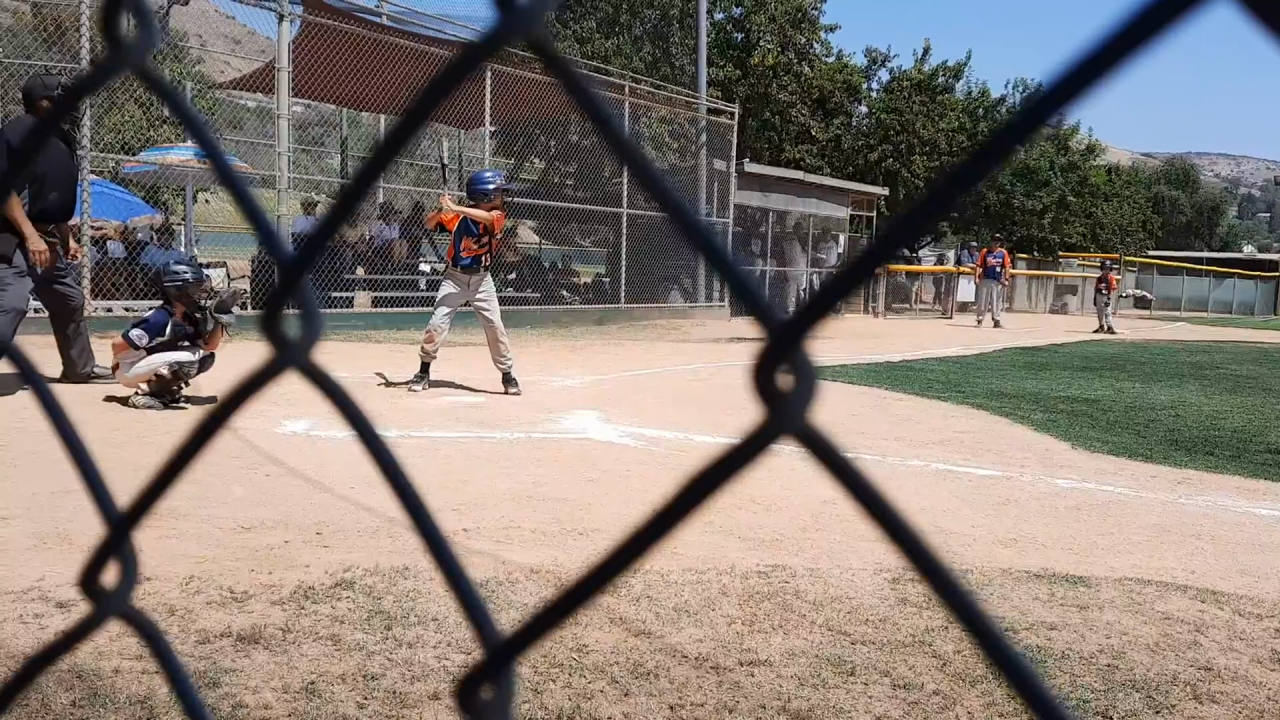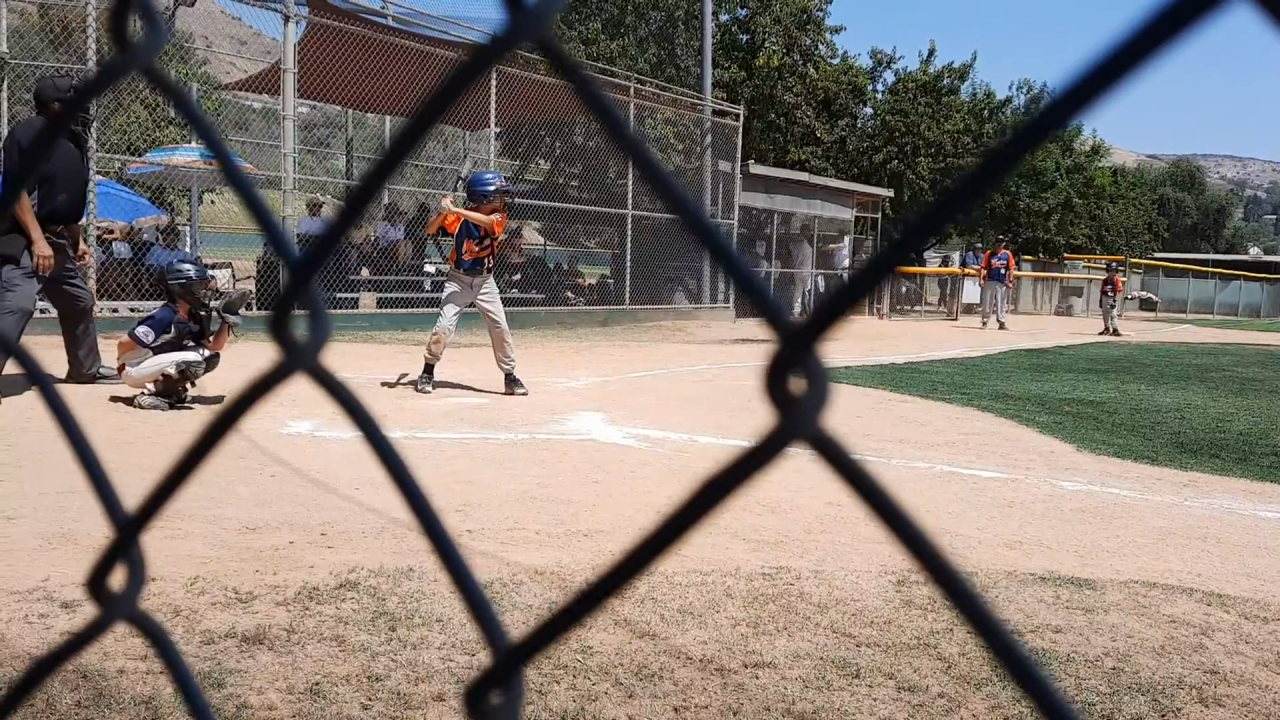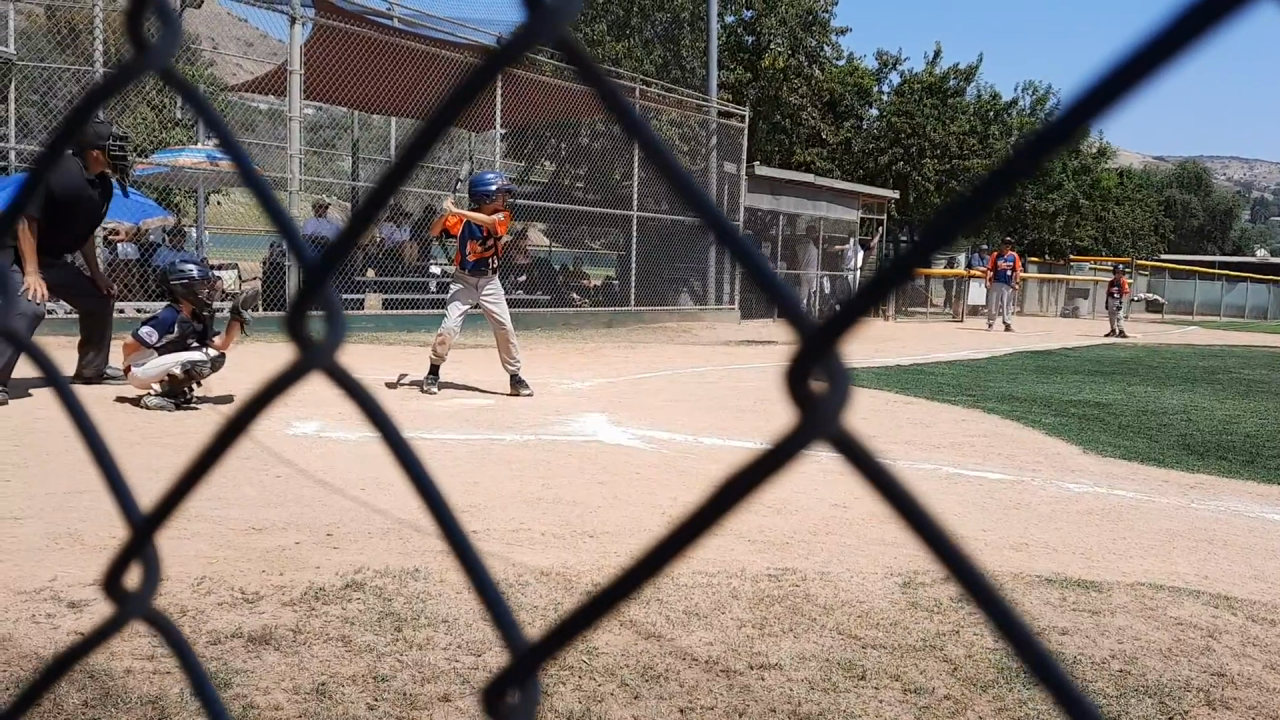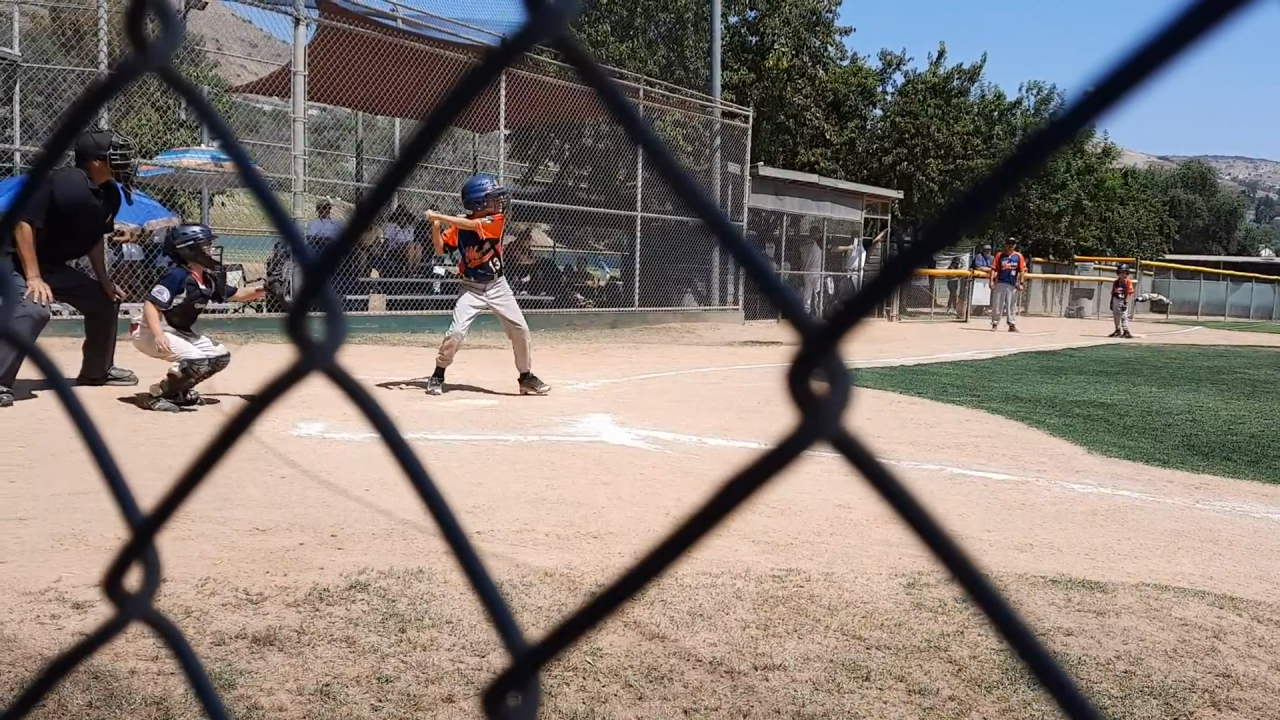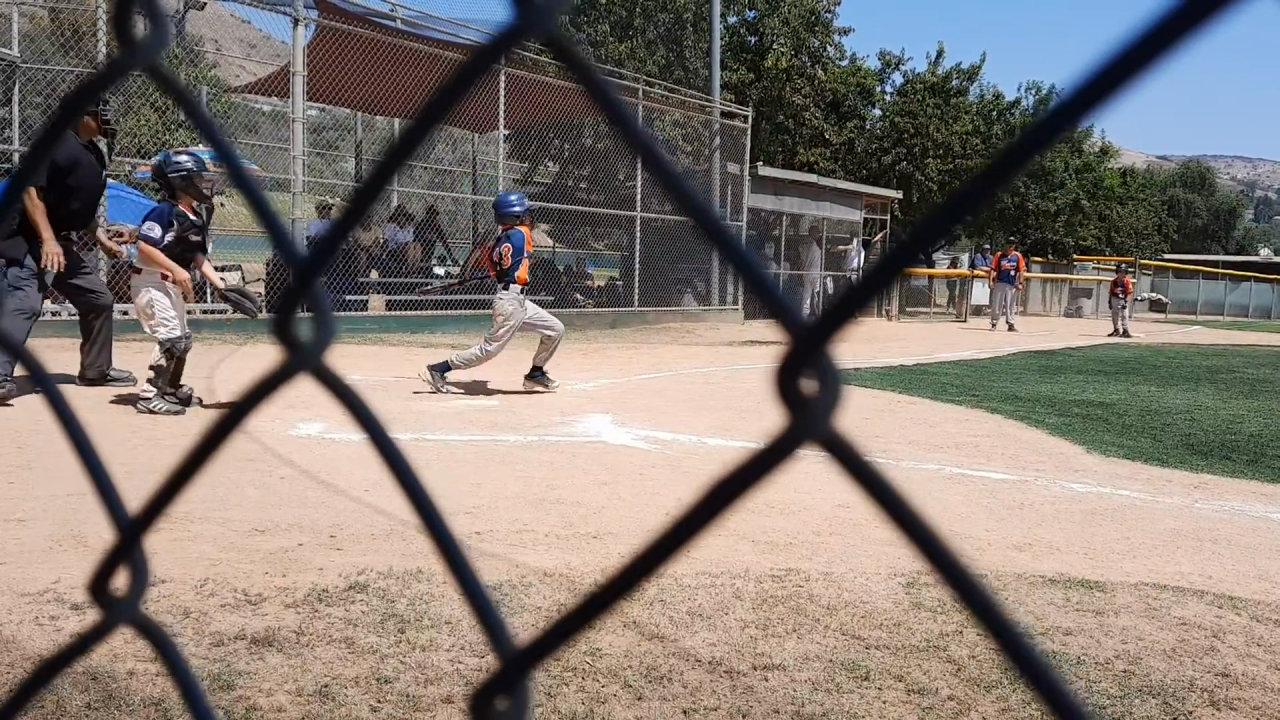
dt=0.7s
person 1, frame 1
left shoulder: (58, 137)
left wrist: (67, 238)
right wrist: (31, 236)
left hip: (49, 239)
left knee: (71, 301)
left ankle: (80, 367)
person 1, frame 2
left shoulder: (72, 138)
right shoulder: (29, 133)
left wrist: (77, 240)
right wrist: (37, 240)
left hip: (58, 243)
left knee: (80, 302)
left ankle: (86, 369)
person 1, frame 3
left shoulder: (103, 184)
right shoulder: (60, 173)
right elbow: (27, 218)
left wrist: (96, 273)
right wrist: (32, 273)
left hip: (54, 258)
left knee: (100, 298)
right knee: (29, 306)
left ankle: (92, 369)
person 1, frame 4
left shoulder: (111, 194)
right shoulder: (62, 183)
left elbow: (95, 237)
right elbow: (24, 224)
left wrist: (104, 280)
right wrist: (33, 277)
left hip: (56, 265)
left knee: (105, 301)
right knee: (34, 309)
left ankle: (97, 371)
person 1, frame 5
left shoulder: (96, 154)
right shoulder: (57, 144)
right elbow: (31, 192)
left wrist: (103, 240)
right wrist: (48, 240)
left hip: (62, 243)
right hip: (28, 240)
left knee: (99, 298)
right knee: (25, 302)
left ankle: (97, 370)
person 2, frame 1
left shoulder: (498, 215)
right shoulder: (457, 215)
left elbow: (487, 218)
right elbow: (429, 225)
left wrist: (455, 208)
right wrist: (442, 210)
left hip: (482, 280)
right hip: (455, 277)
left knee: (495, 327)
right knee: (437, 324)
left ankle: (507, 375)
right ankle: (423, 372)
person 2, frame 2
left shoulder: (499, 217)
right shoulder: (459, 217)
left elbow: (486, 221)
right elbow: (430, 230)
left wrist: (455, 210)
right wrist: (444, 212)
left hip: (485, 281)
right hip: (458, 279)
left knee: (500, 328)
right knee: (444, 326)
left ankle: (510, 376)
right ankle: (427, 372)
person 2, frame 3
left shoulder: (503, 217)
right shoulder: (462, 218)
left elbow: (488, 221)
right elbow: (434, 232)
left wrist: (456, 211)
right wrist: (447, 213)
left hip: (490, 282)
right hip: (463, 281)
left knee: (505, 329)
right knee: (449, 327)
left ankle: (515, 377)
right ankle: (433, 373)
person 2, frame 4
left shoulder: (497, 219)
right shoulder: (460, 225)
left elbow: (476, 224)
right elbow: (439, 250)
left wrist: (440, 218)
right wrist: (435, 228)
left hip: (498, 287)
right hip: (472, 287)
left knee: (519, 328)
right knee: (456, 332)
left ankle: (527, 378)
right ankle: (438, 376)
person 2, frame 5
left shoulder: (498, 241)
right shoulder: (523, 232)
left elbow: (493, 270)
right elbow: (526, 255)
left hip: (518, 299)
right hip: (511, 300)
left knee: (555, 330)
right knee: (490, 348)
left ankle: (536, 374)
right ankle: (436, 371)
person 3, frame 1
left shoulder: (189, 318)
right shoulder: (160, 319)
left elbow: (209, 346)
right elbow: (117, 345)
right wrist: (128, 359)
left hip: (152, 363)
right hip: (128, 370)
left knee: (205, 356)
right knee: (185, 361)
left ankle: (161, 390)
right ankle: (144, 393)
person 3, frame 2
left shoulder: (193, 317)
right shoulder: (165, 317)
left elbow: (214, 346)
right elbow: (124, 343)
left wrist: (227, 319)
right wrist: (124, 363)
left hip: (156, 364)
right hip: (135, 370)
left knee: (209, 356)
right knee: (193, 361)
left ankle: (168, 390)
right ankle: (149, 393)
person 3, frame 3
left shoulder: (197, 317)
right shoulder: (168, 317)
left elbow: (220, 345)
right elbow: (129, 344)
left wrist: (236, 318)
right wrist: (130, 366)
left hip: (162, 366)
right hip: (141, 371)
left knee: (216, 357)
right knee: (199, 361)
left ankle: (174, 391)
right ankle: (155, 394)
person 3, frame 4
left shoulder: (209, 278)
right shoulder: (177, 276)
left elbow: (237, 295)
right elbow: (150, 304)
left wrist: (264, 290)
right wrist: (159, 335)
left hip: (178, 332)
right hip: (150, 332)
left knee: (220, 356)
right knee: (195, 360)
left ankle: (177, 390)
right ankle: (158, 395)
person 3, frame 5
left shoulder: (198, 217)
right shoulder: (165, 211)
left elbow: (199, 258)
right elbow: (144, 246)
left wrist: (220, 285)
right wrist: (176, 270)
left hip: (170, 285)
right hip: (151, 281)
left knee: (183, 340)
right knee: (171, 338)
left ankle: (171, 389)
right ankle: (149, 395)
